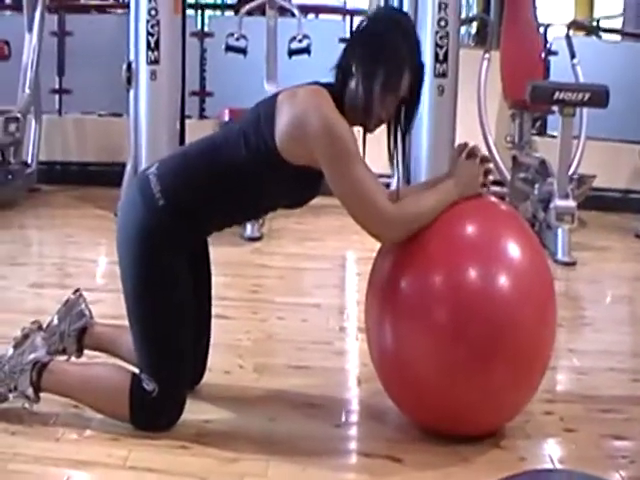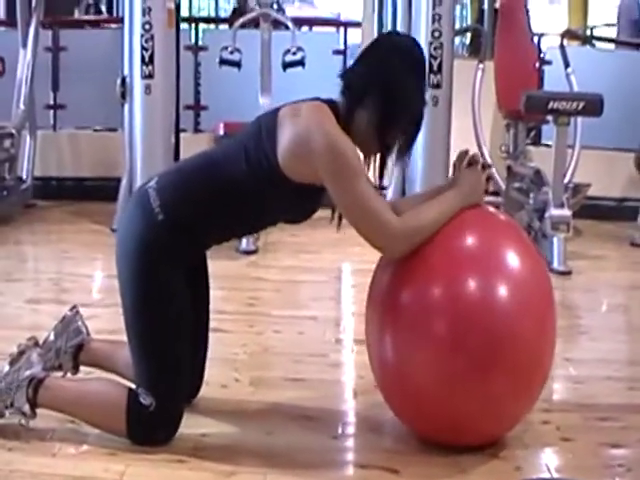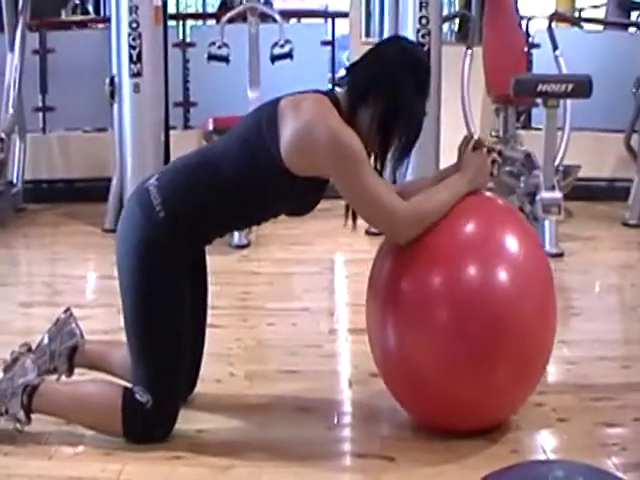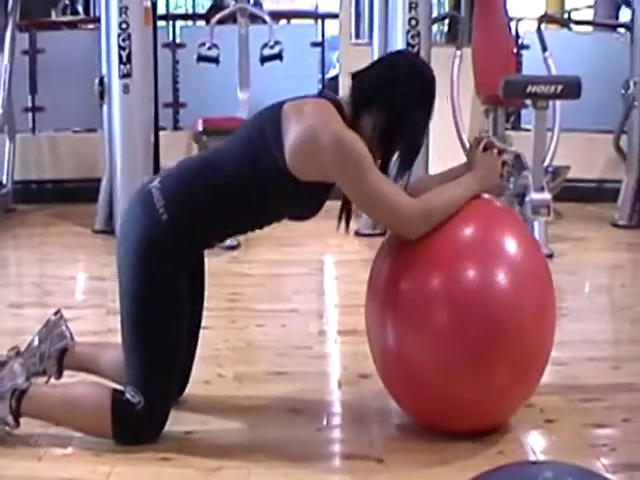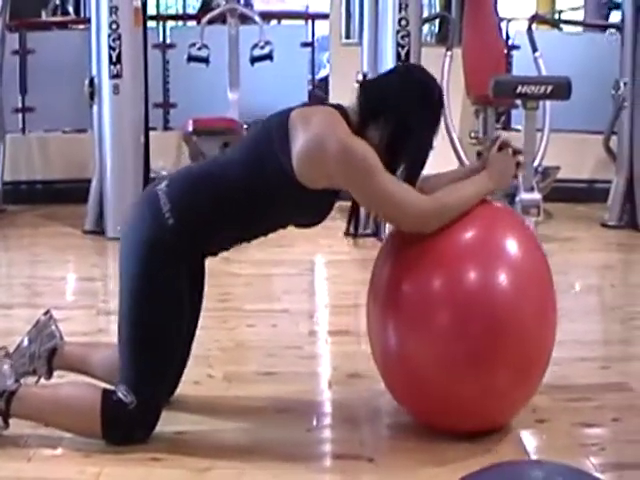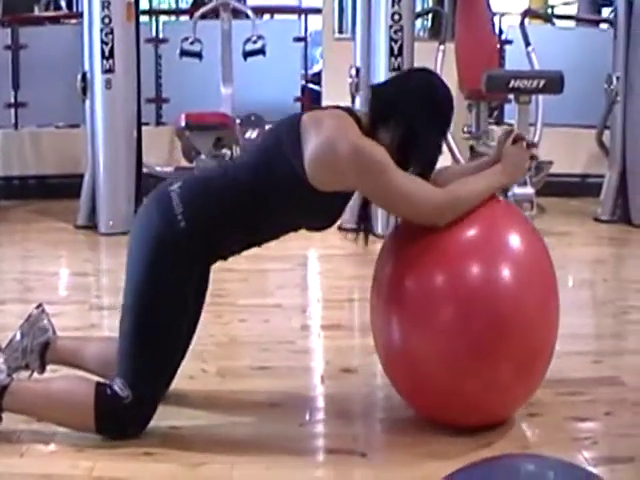
dt=0.3s
person 1, frame 1
left shoulder: (328, 111)
right shoulder: (321, 119)
left elbow: (377, 203)
right elbow: (386, 225)
left wrist: (447, 179)
right wrist: (456, 187)
left hip: (178, 219)
right hip: (156, 220)
left knee: (187, 371)
right knee: (159, 406)
left ankle: (78, 329)
person 1, frame 2
left shoulder: (326, 123)
right shoulder: (323, 137)
left elbow: (379, 213)
right elbow: (392, 238)
left wrist: (450, 188)
right wrist: (460, 197)
left hip: (175, 232)
right hip: (155, 234)
left knee: (183, 385)
right knee: (155, 420)
left ankle: (75, 344)
person 1, frame 3
left shoulder: (327, 113)
right shoulder: (326, 130)
left elbow: (383, 200)
right elbow: (398, 224)
left wrist: (453, 173)
right wrist: (465, 181)
left hip: (175, 227)
right hip: (157, 232)
left knee: (176, 382)
right knee: (153, 417)
left ankle: (71, 347)
person 1, frame 4
left shoulder: (329, 118)
right shoulder: (329, 136)
left elbow: (391, 194)
right elbow: (406, 220)
left wrist: (464, 170)
right wrist: (475, 181)
left hip: (174, 228)
right hip: (159, 233)
left knee: (167, 382)
right knee: (142, 418)
left ankle: (59, 349)
person 1, frame 5
left shoulder: (337, 124)
right shoulder: (338, 144)
left elbow: (403, 191)
right elbow: (419, 216)
left wrist: (475, 169)
right wrist: (489, 181)
left hip: (177, 230)
right hip: (164, 236)
left knee: (155, 381)
right knee: (131, 418)
left ankle: (51, 349)
person 1, frame 6
left shoulder: (349, 128)
right shoulder: (349, 148)
left elbow: (418, 181)
right elbow: (434, 207)
left wrist: (490, 162)
right wrist: (503, 174)
left hip: (182, 222)
right hip: (176, 234)
left knee: (145, 364)
right knee: (126, 412)
left ankle: (44, 342)
